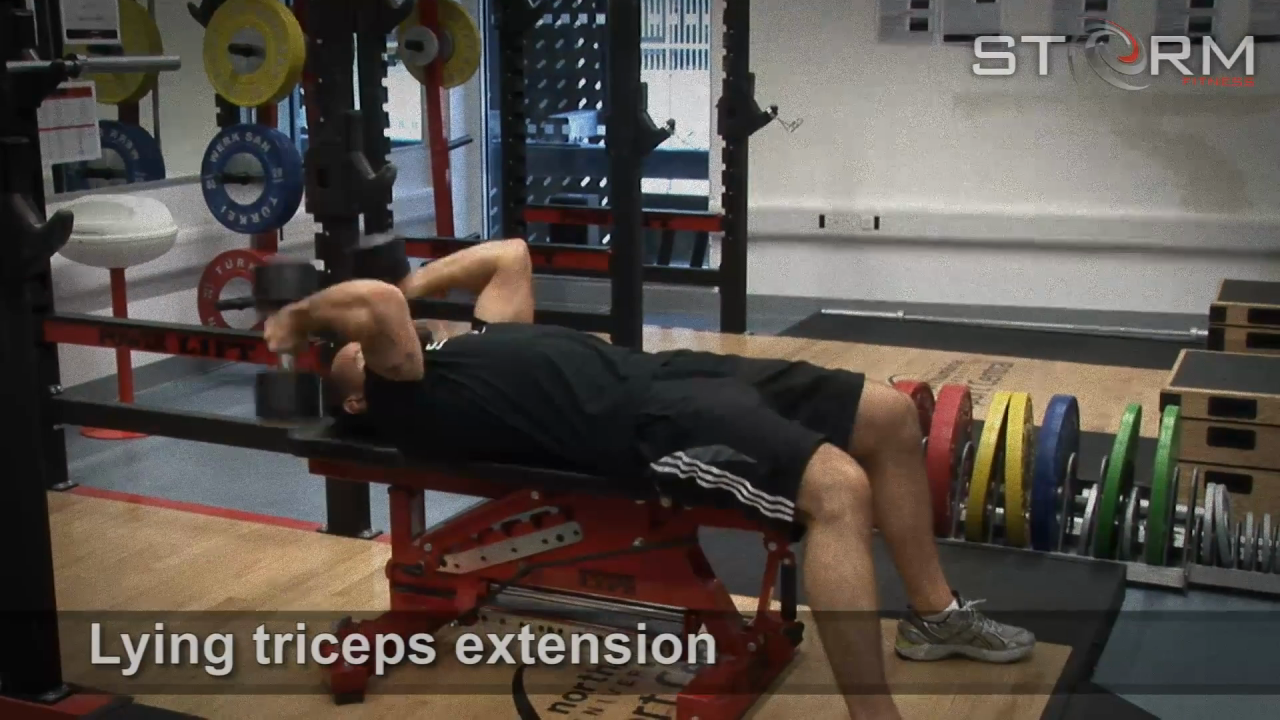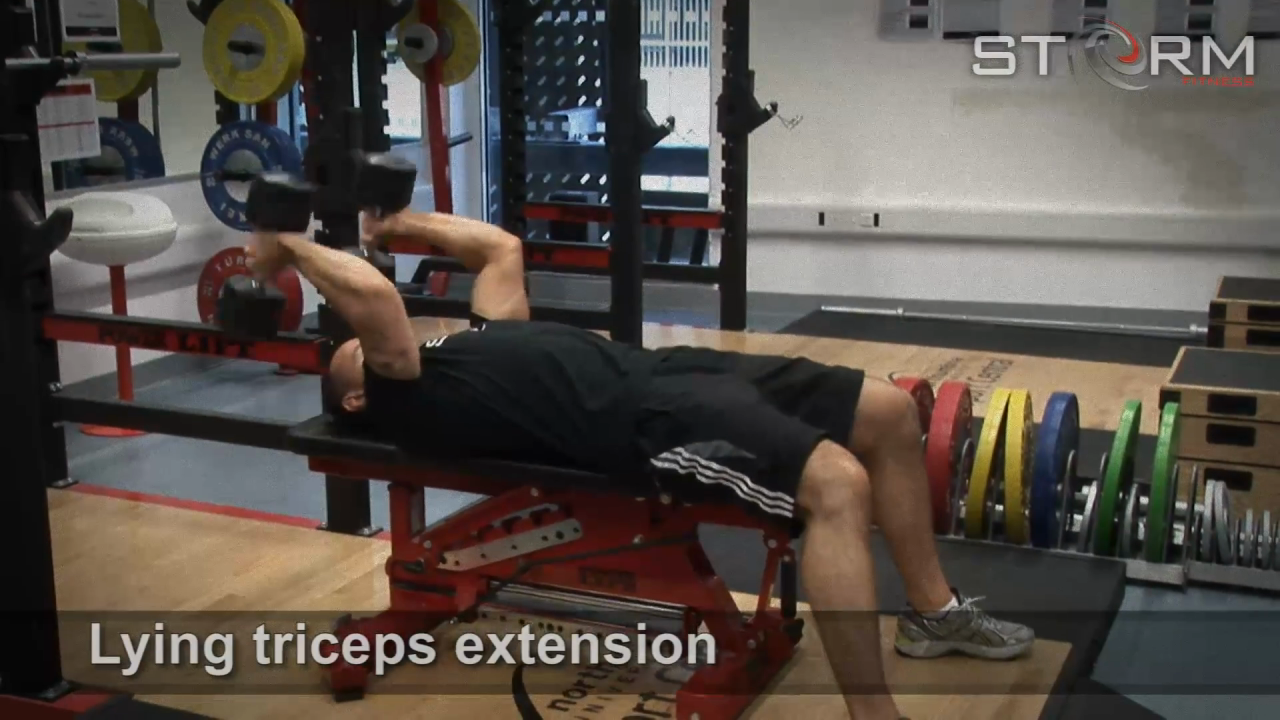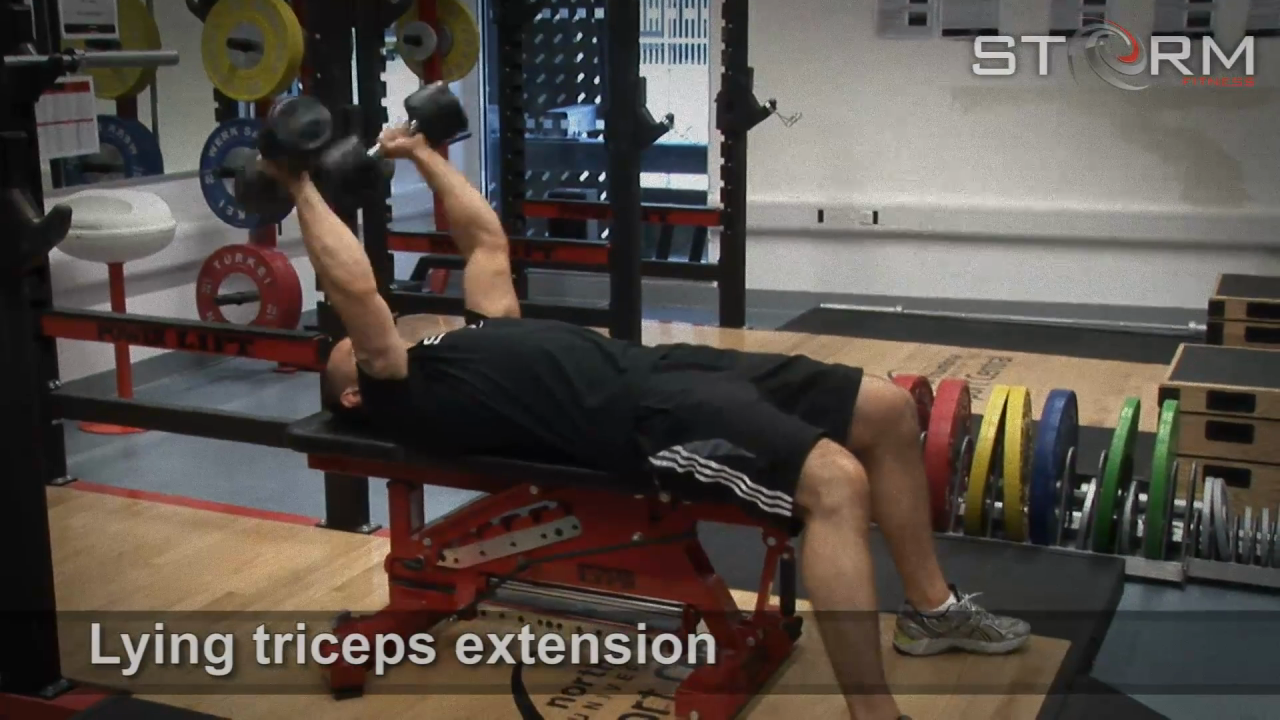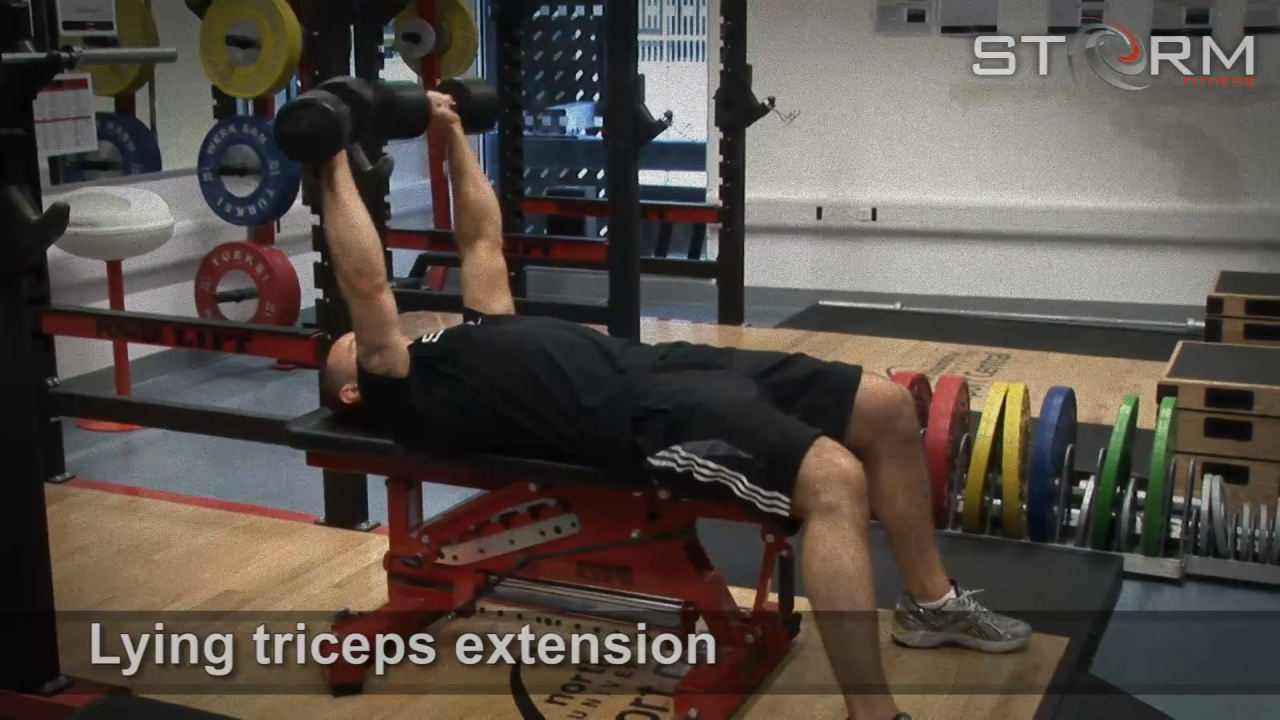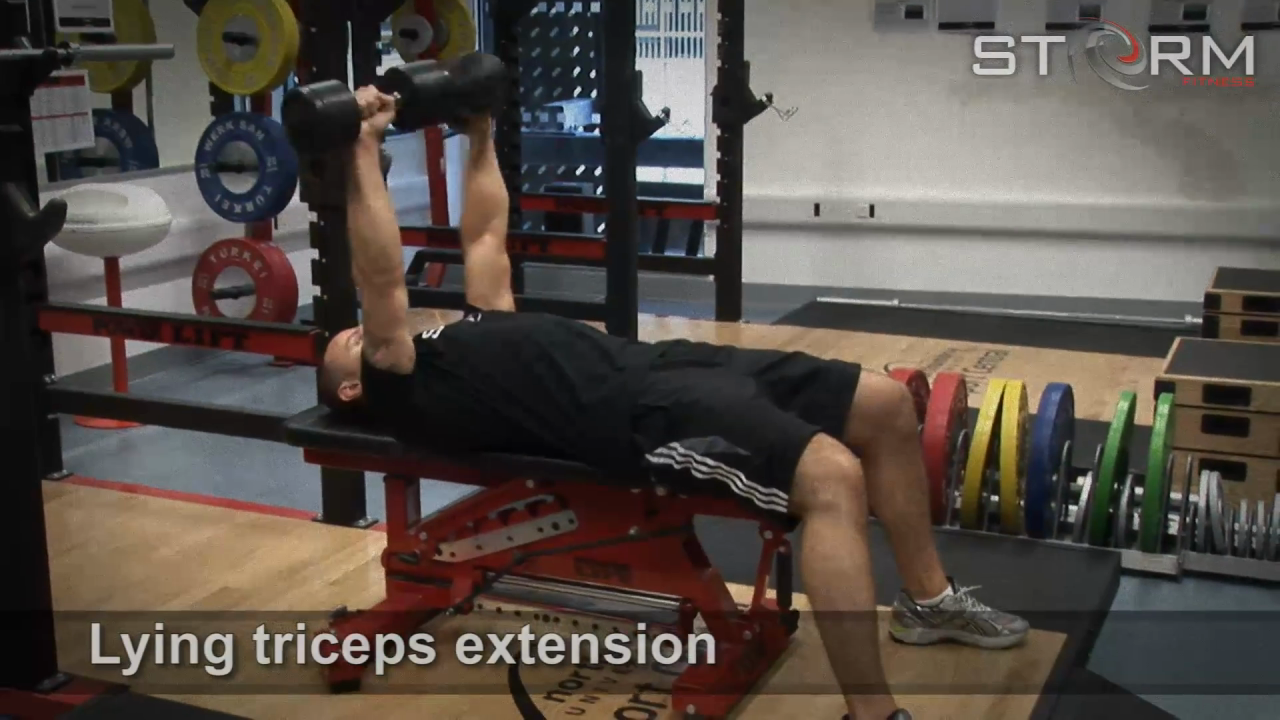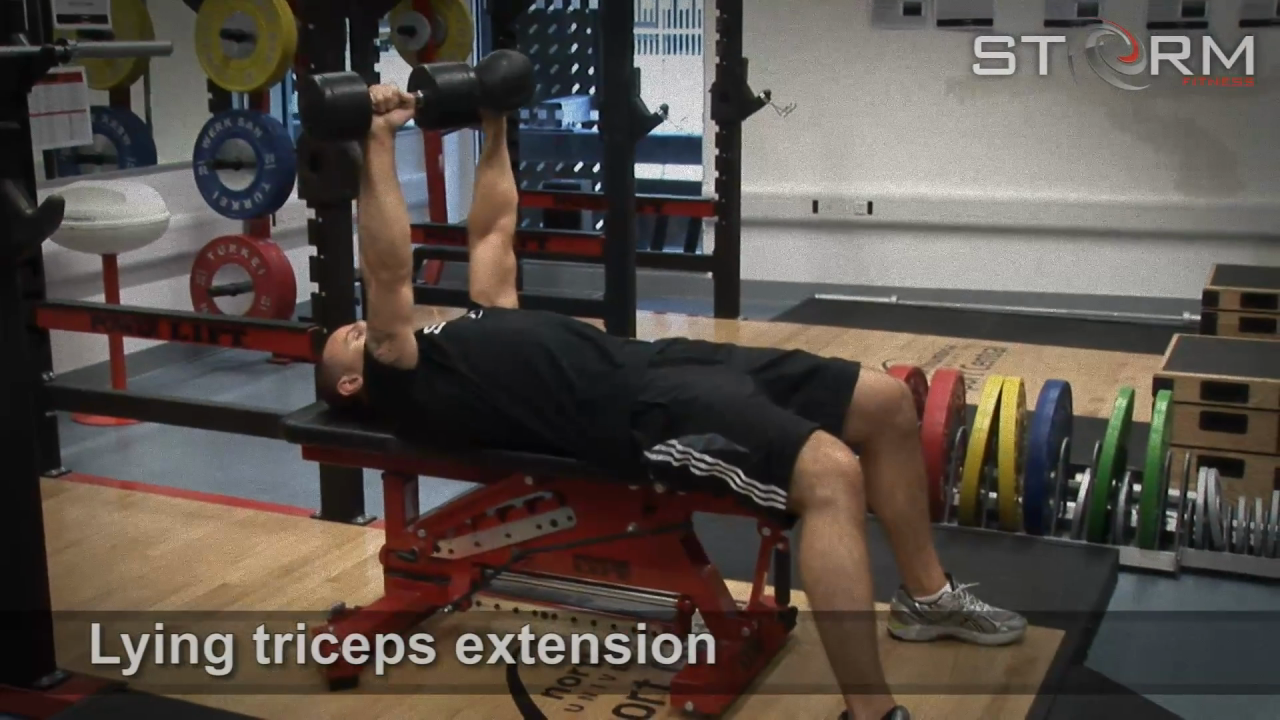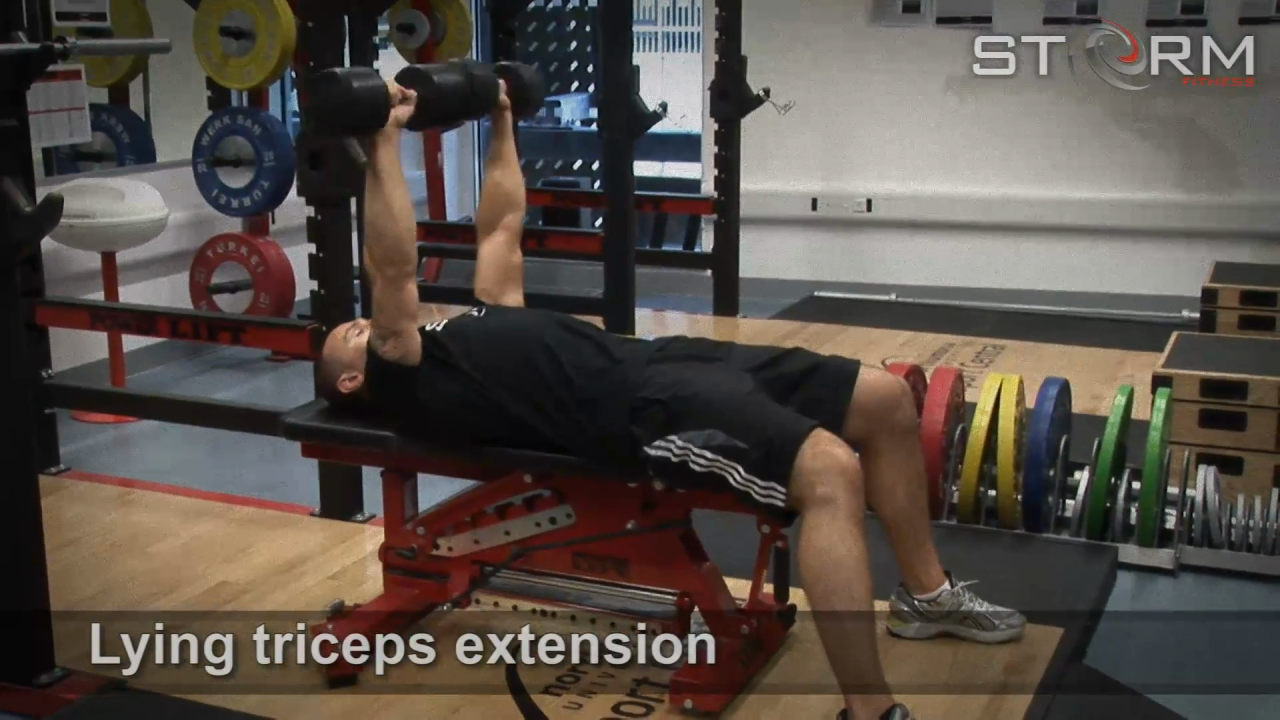
dt=0.3s
person 1, frame 1
left shoulder: (463, 349)
right shoulder: (408, 400)
left elbow: (511, 255)
right elbow: (373, 303)
left wrist: (412, 285)
right wrist: (297, 317)
left hip: (664, 372)
right hip: (644, 423)
left knee: (891, 416)
right knee: (839, 489)
left ankle: (934, 613)
person 1, frame 2
left shoulder: (466, 345)
right shoulder: (405, 395)
left elbow: (503, 252)
right elbow: (376, 295)
left wrist: (399, 223)
right wrist: (290, 248)
left hip: (664, 372)
right hip: (642, 419)
left knee: (890, 412)
right knee: (838, 484)
left ankle: (934, 612)
person 1, frame 3
left shoulder: (471, 336)
right shoulder: (405, 397)
left elbow: (488, 238)
right elbow: (358, 291)
left wrist: (418, 151)
right wrist: (300, 187)
left hip: (665, 365)
right hip: (642, 417)
left knee: (889, 409)
right knee: (836, 481)
left ankle: (931, 607)
person 1, frame 4
left shoulder: (467, 338)
right shoulder: (407, 391)
left elbow: (483, 241)
right elbow: (366, 285)
left wrist: (453, 135)
right wrist: (334, 164)
left hip: (664, 364)
right hip: (641, 414)
left knee: (888, 409)
right knee: (834, 480)
left ankle: (932, 603)
person 1, frame 5
left shoulder: (468, 334)
right shoulder: (409, 389)
left elbow: (486, 235)
right elbow: (381, 280)
left wrist: (479, 130)
right wrist: (363, 149)
left hip: (660, 361)
right hip: (639, 413)
left knee: (887, 406)
right knee: (832, 477)
left ankle: (929, 599)
person 1, frame 6
left shoulder: (465, 331)
right shoulder: (407, 384)
left elbow: (494, 231)
right elbow: (387, 274)
left wrist: (494, 126)
right wrist: (376, 146)
left hip: (659, 360)
right hip: (636, 411)
left knee: (887, 403)
right knee: (831, 473)
left ankle: (928, 596)
person 1, frame 7
left shoulder: (469, 327)
right shoulder: (410, 379)
left elbow: (502, 227)
right elbow: (393, 270)
left wrist: (500, 120)
right wrist: (383, 141)
left hip: (659, 358)
right hip: (638, 409)
left knee: (886, 401)
right knee: (831, 470)
left ankle: (927, 593)
